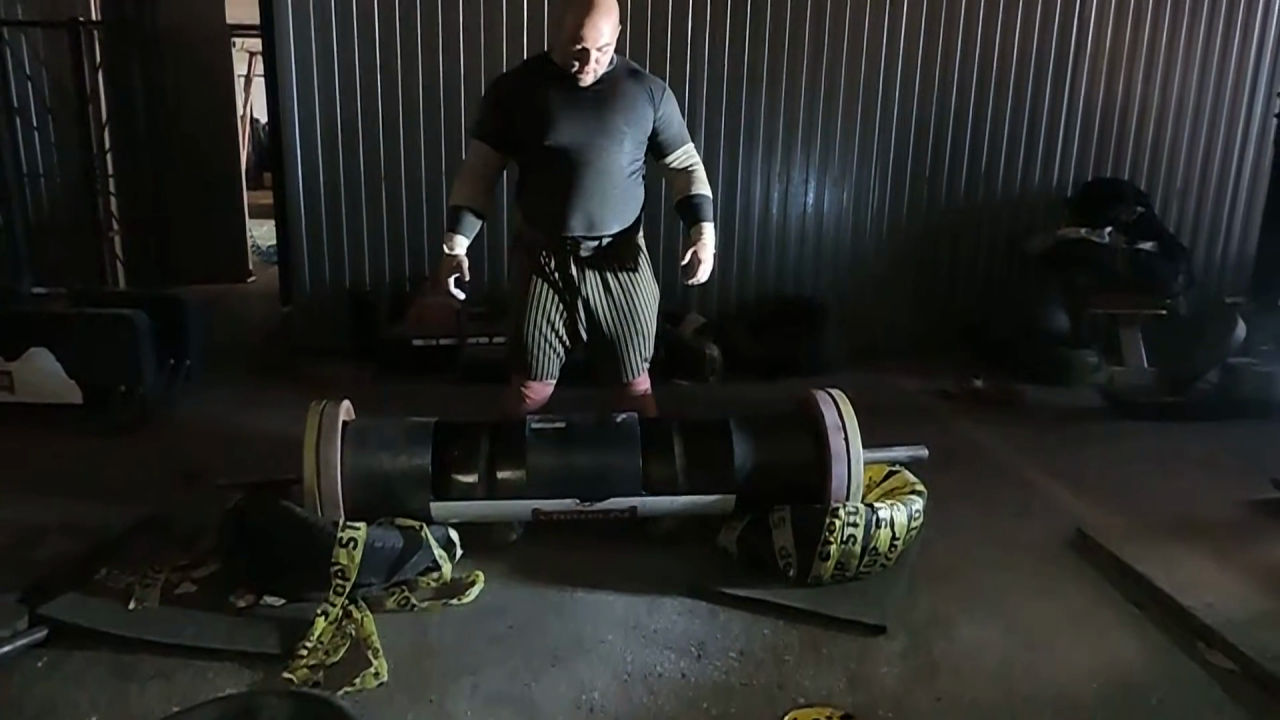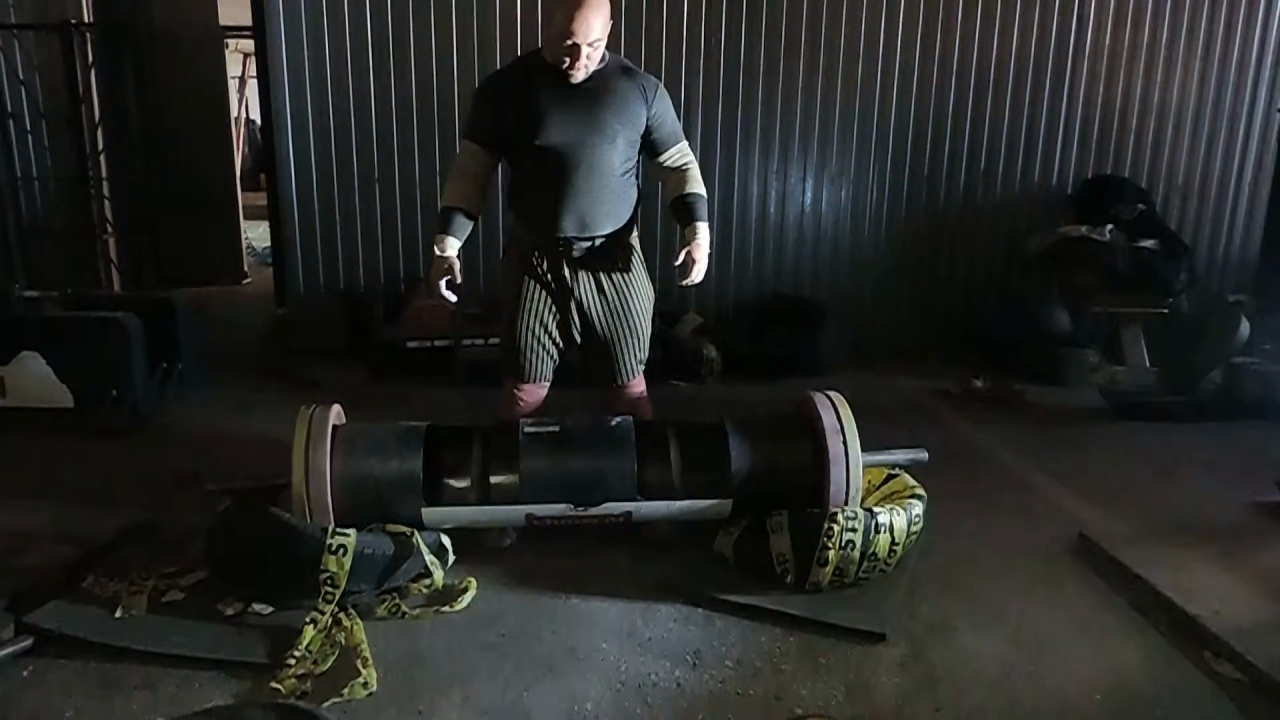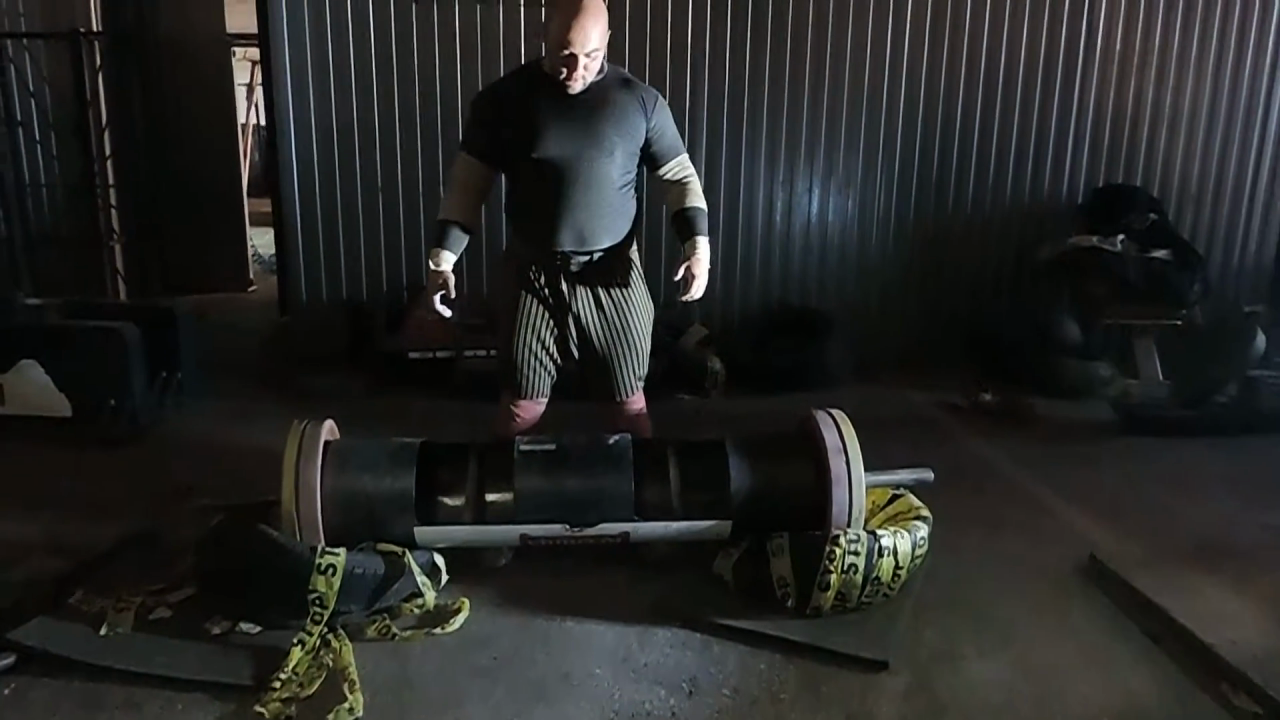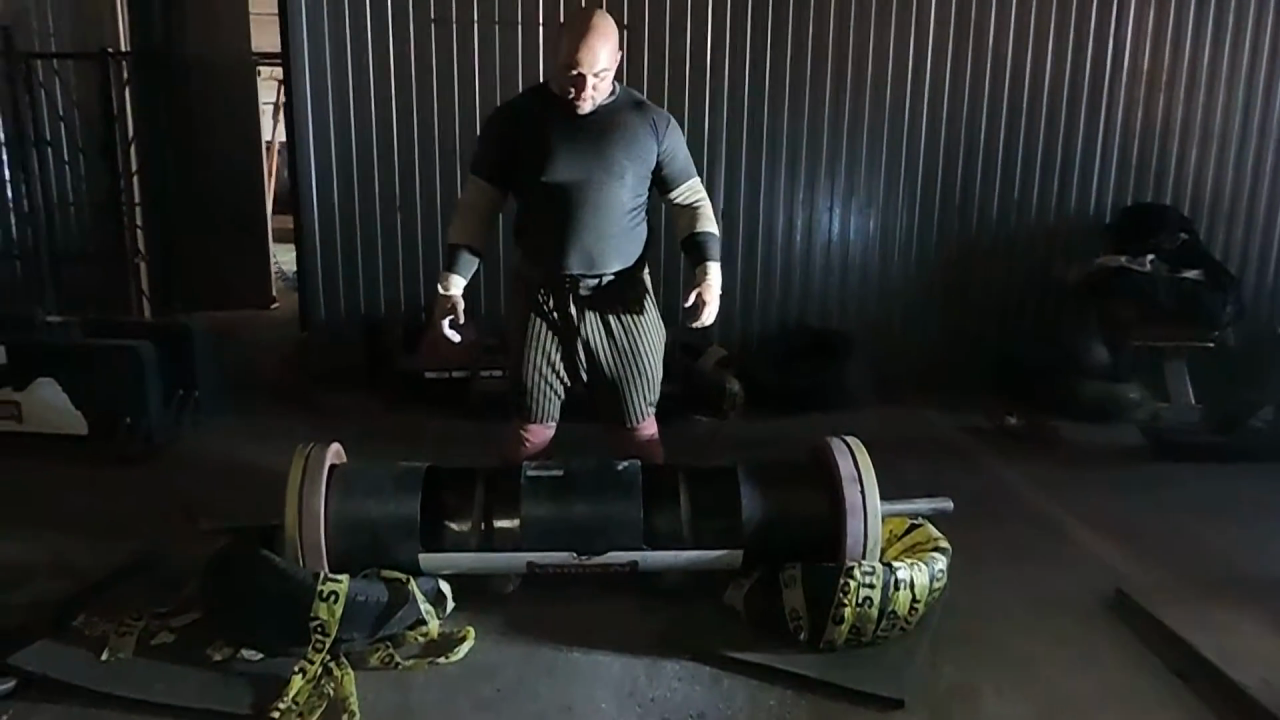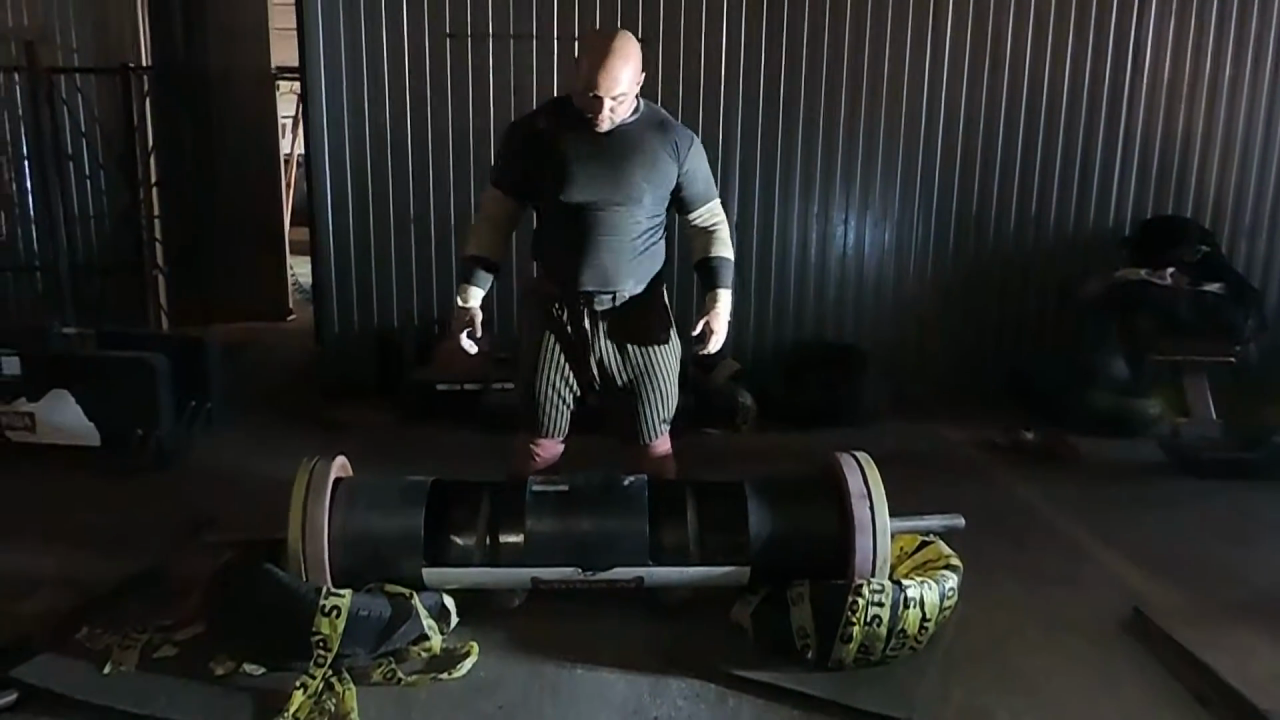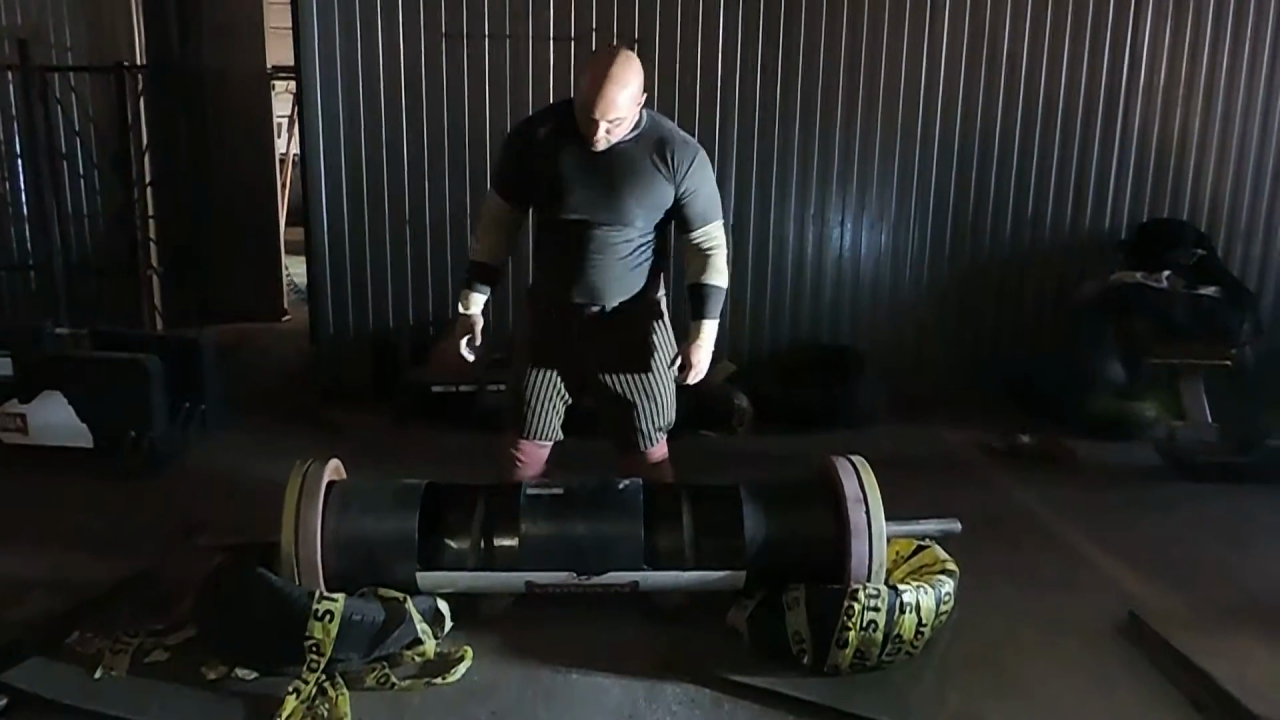
dt=0.3s
person 1, frame 1
left shoulder: (648, 91)
right shoulder: (516, 88)
left elbow: (684, 164)
right elbow: (479, 169)
left wrist: (702, 231)
right wrist: (456, 243)
left hip: (619, 261)
right hip: (541, 259)
left knee: (634, 379)
right knee: (530, 385)
person 1, frame 2
left shoulder: (641, 88)
right shoulder: (506, 87)
left elbow: (678, 162)
right elbow: (471, 169)
left wrist: (698, 230)
right wrist: (447, 245)
left hip: (613, 261)
right hip: (534, 260)
left knee: (629, 383)
right knee: (524, 388)
person 1, frame 3
left shoulder: (640, 100)
right shoulder: (503, 98)
left elbow: (679, 176)
right elbow: (467, 183)
left wrist: (697, 244)
right wrist: (443, 259)
left hip: (612, 275)
right hip: (532, 274)
left knee: (629, 399)
right knee: (522, 404)
person 1, frame 4
left shoulder: (652, 123)
right shoulder: (514, 120)
left elbow: (689, 200)
right elbow: (477, 206)
left wrist: (709, 270)
right wrist: (452, 283)
left hip: (621, 299)
right hip: (541, 297)
left knee: (639, 426)
right knee: (532, 428)
person 1, frame 5
left shoulder: (675, 140)
right shoulder: (534, 132)
left elbow: (709, 223)
right elbow: (496, 217)
left wrist: (719, 298)
right wrist: (470, 295)
left hip: (639, 315)
right hip: (554, 312)
left knee: (653, 444)
right knee: (541, 444)
person 1, frame 6
left shoulder: (678, 154)
right shoulder: (534, 137)
left elbow: (709, 245)
right elbow: (498, 221)
left wrist: (704, 330)
right wrist: (472, 301)
left hip: (633, 323)
right hip: (550, 317)
left knee: (648, 452)
right knee: (527, 447)
